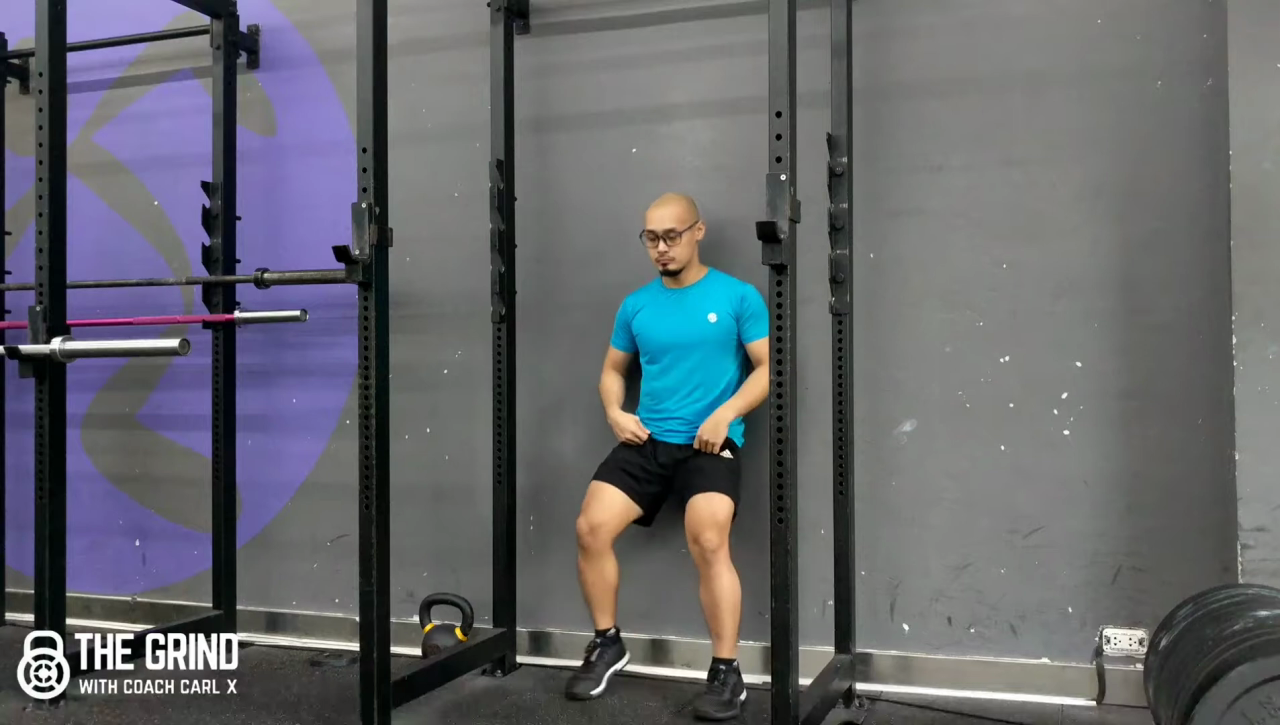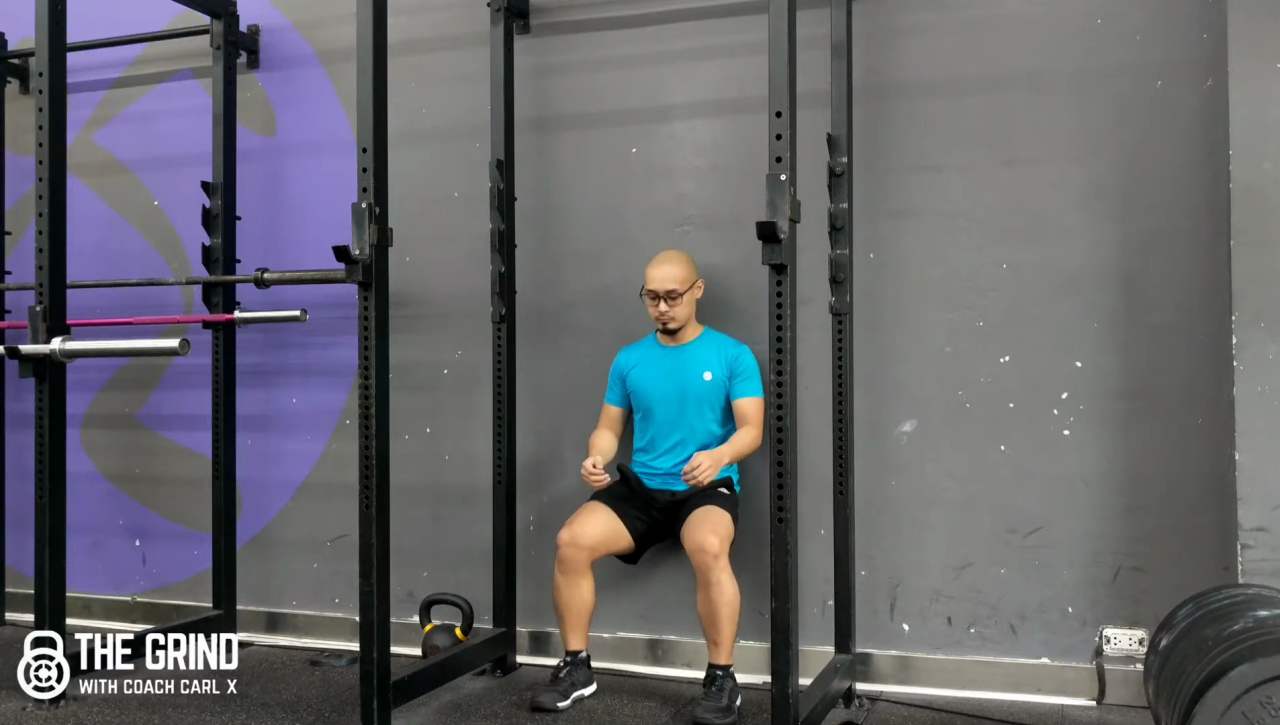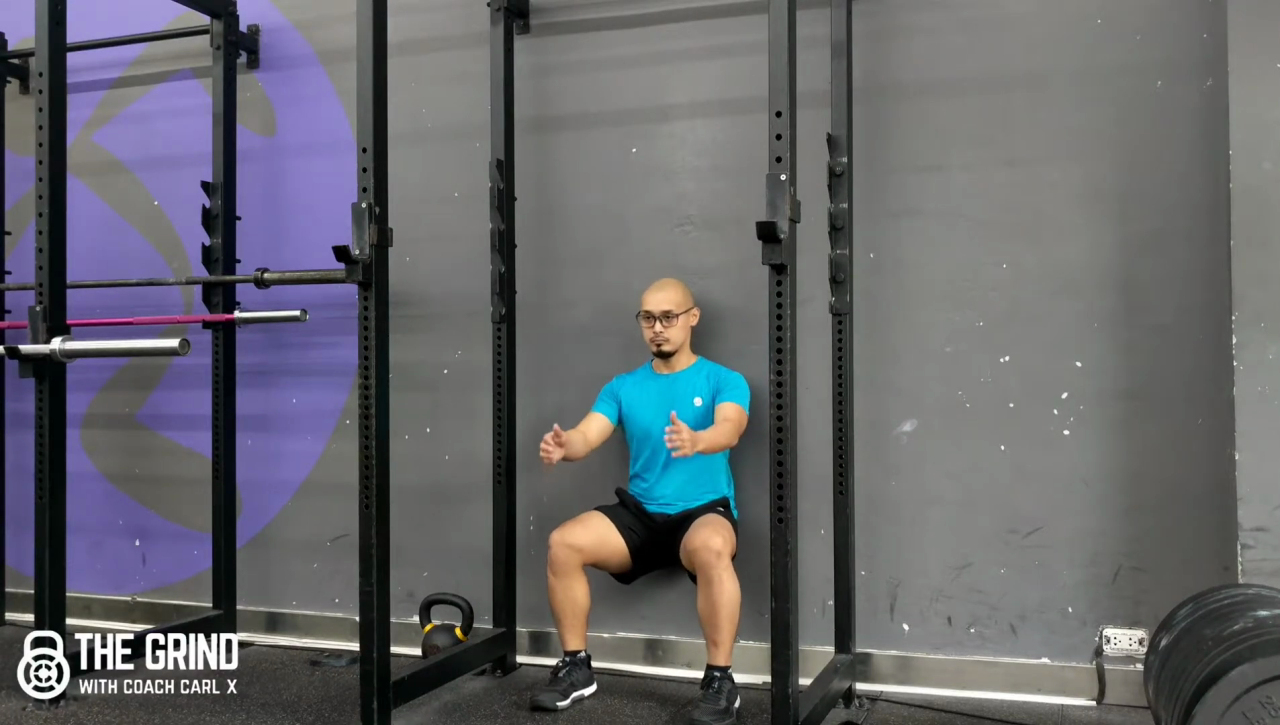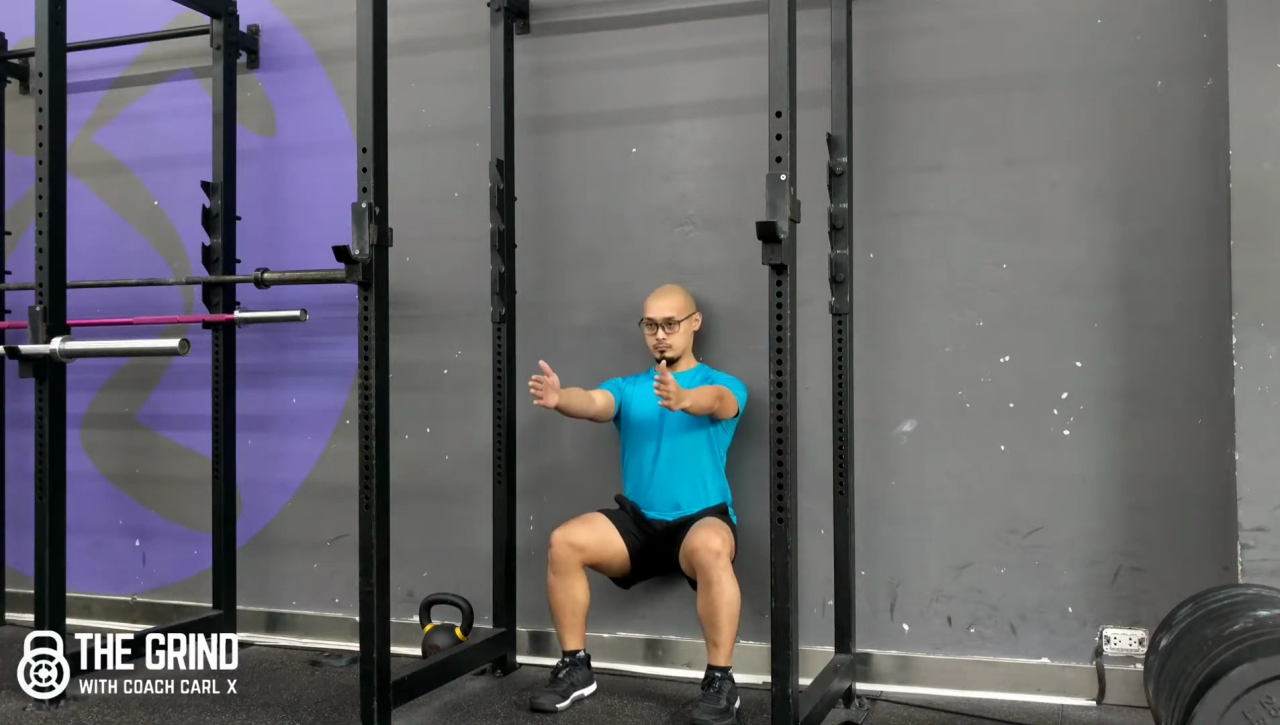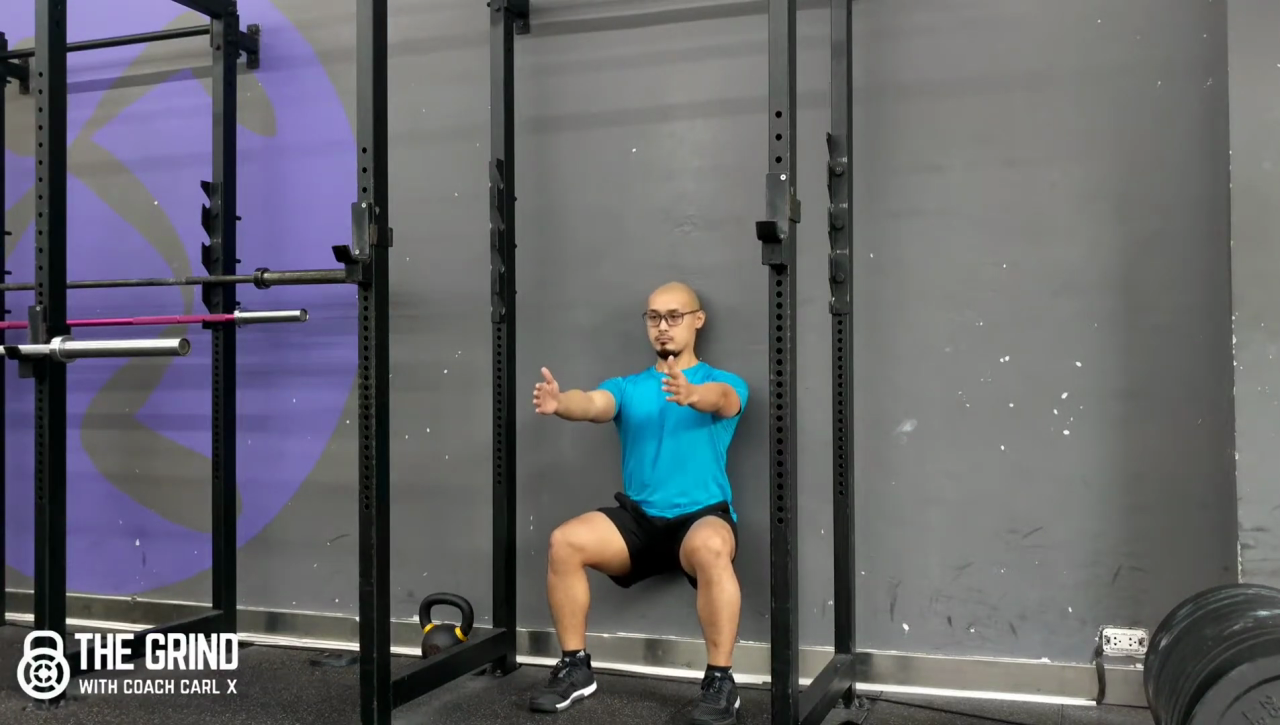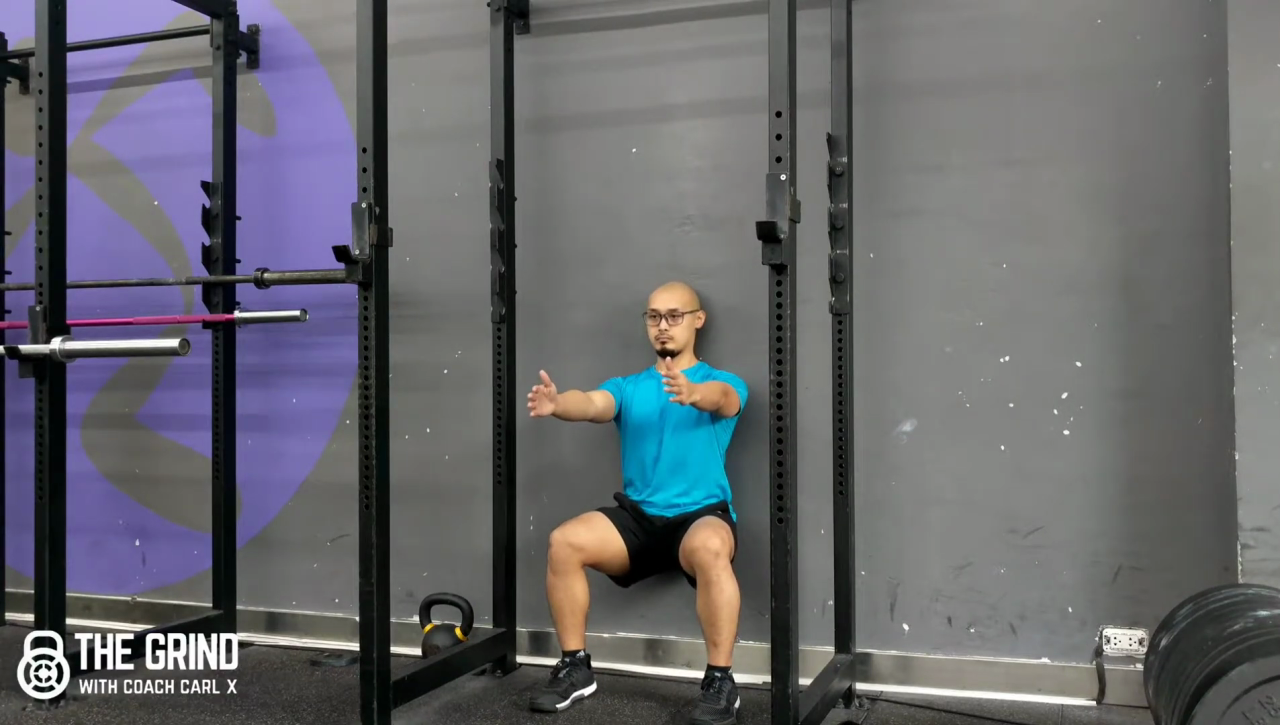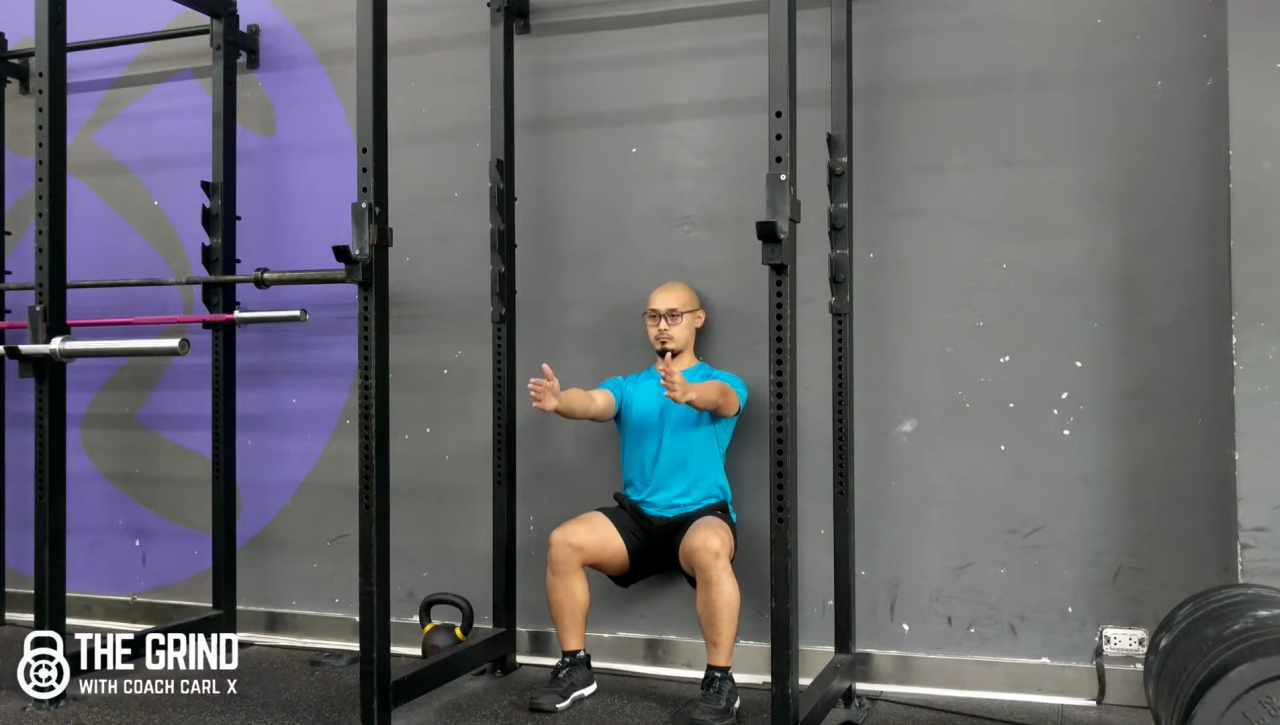
dt=0.7s
person 1, frame 1
left shoulder: (737, 297)
right shoulder: (636, 305)
left elbow: (766, 368)
right elbow: (613, 370)
left wrist: (725, 413)
right wrist: (615, 412)
left hip: (710, 445)
right hip: (647, 441)
left knee: (708, 543)
right knee: (591, 527)
left ankle: (726, 672)
right ankle: (607, 644)
person 1, frame 2
left shoulder: (732, 355)
right shoulder: (629, 360)
left elbow: (752, 428)
right elbow: (608, 428)
left wrist: (720, 455)
right wrist: (596, 459)
left hip: (705, 488)
right hip: (640, 486)
left knee: (707, 548)
right knee: (572, 540)
left ankle: (722, 678)
right ankle: (575, 666)
person 1, frame 3
left shoulder: (725, 381)
right shoulder: (623, 386)
left elbow: (730, 428)
right elbow: (589, 434)
left wrist: (694, 441)
right wrist: (564, 446)
left hip: (704, 513)
right hip: (640, 513)
left knee: (711, 549)
right knee: (562, 543)
left ankle: (719, 681)
right ankle: (575, 667)
person 1, frame 4
left shoulder: (724, 386)
right shoulder: (626, 388)
left elbow: (712, 401)
right elbow: (593, 403)
left wrist: (681, 399)
right wrist: (559, 398)
left hip: (701, 519)
right hip: (639, 521)
left knee: (709, 549)
right knee: (563, 542)
left ankle: (720, 682)
right ankle: (575, 667)
person 1, frame 5
left shoulder: (724, 385)
right shoulder: (627, 387)
left elbow: (718, 397)
right elbow: (593, 403)
left wrist: (689, 393)
right wrist: (559, 402)
left hip: (700, 516)
right hip: (638, 517)
left knee: (709, 549)
right knee: (563, 542)
left ankle: (720, 681)
right ankle: (574, 667)
person 1, frame 6
left shoulder: (724, 383)
right shoulder: (626, 387)
left elbow: (719, 397)
right elbow: (592, 404)
left wrist: (691, 392)
right wrist: (557, 404)
left hip: (701, 514)
right hip: (637, 516)
left knee: (708, 549)
right knee: (563, 542)
left ankle: (720, 681)
right ankle: (575, 667)
person 1, frame 7
left shoulder: (724, 383)
right shoulder: (627, 386)
left elbow: (717, 397)
right elbow: (593, 402)
left wrist: (687, 392)
right wrist: (558, 400)
left hip: (701, 515)
right hip: (637, 516)
left knee: (708, 549)
right knee: (562, 542)
left ankle: (720, 682)
right ankle: (574, 668)
